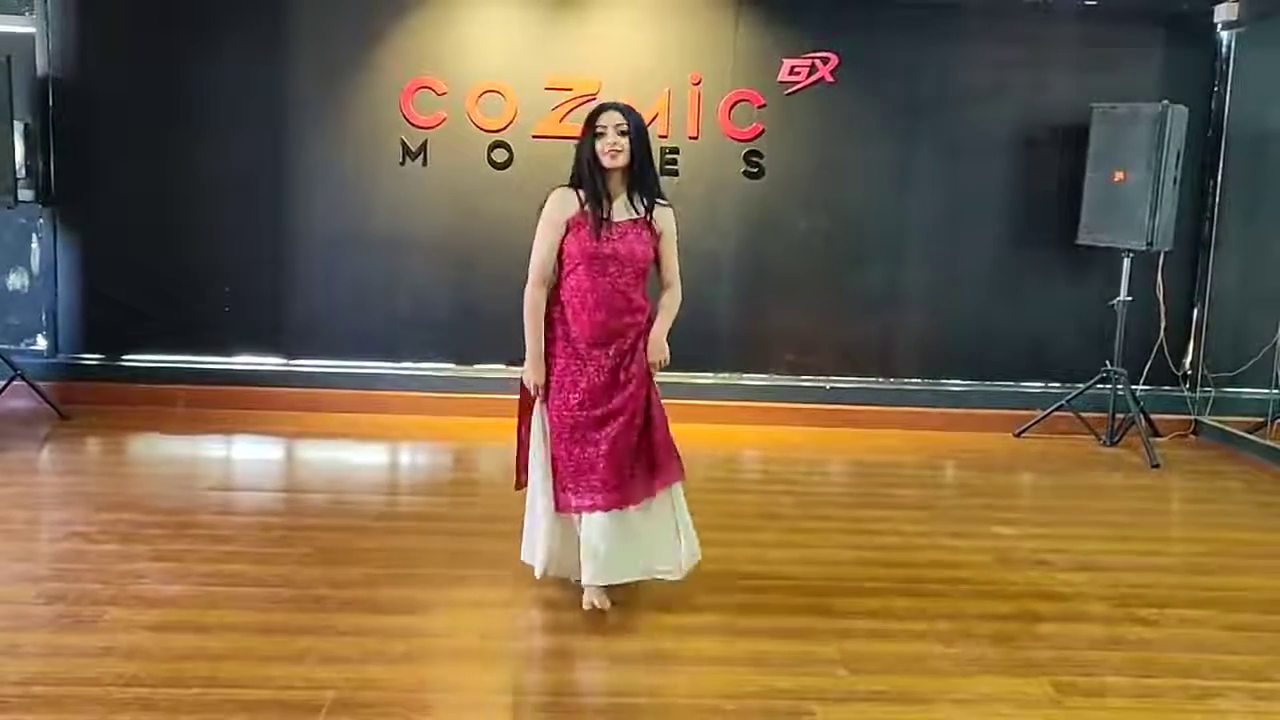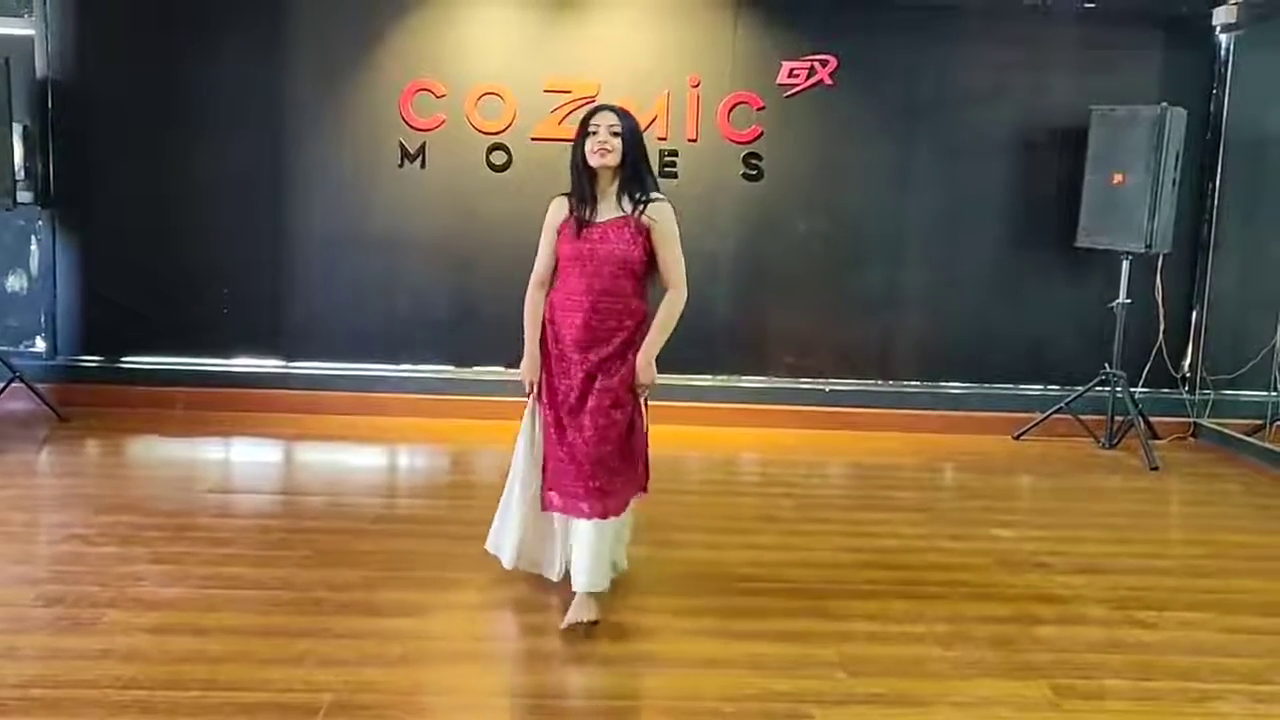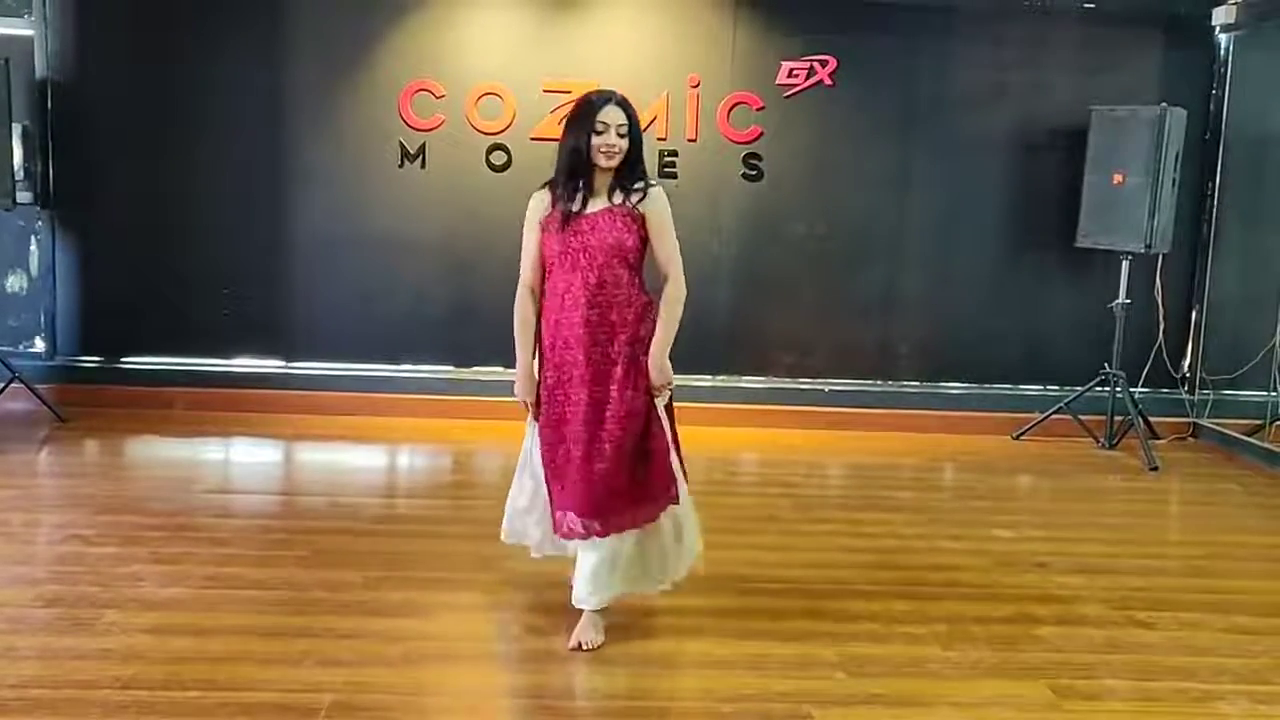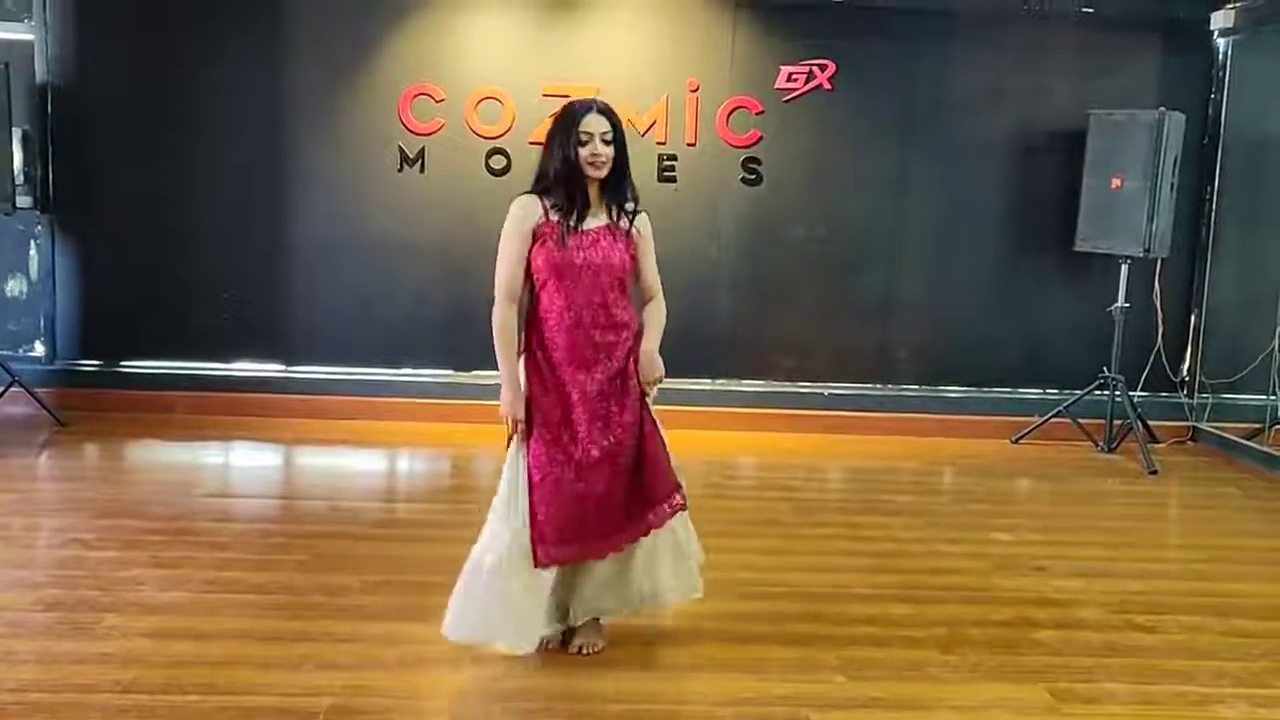
dt=0.5s
person 1, frame 1
left shoulder: (658, 213)
right shoulder: (565, 202)
left elbow: (671, 286)
right elbow: (537, 281)
left wrist: (659, 334)
right wrist: (534, 355)
left hip: (628, 354)
right hip: (568, 351)
left knee: (617, 461)
right knee: (569, 458)
left ankle: (604, 570)
right ankle: (580, 561)
person 1, frame 2
left shoulder: (652, 210)
right shoulder: (562, 209)
left elbow: (677, 289)
right elbow: (538, 285)
left wrist: (648, 353)
right wrist: (530, 351)
left hip: (618, 355)
right hip: (562, 354)
left knee: (603, 465)
right knee: (565, 460)
left ankle: (589, 586)
right ankle: (589, 564)
person 1, frame 3
left shoulder: (646, 200)
right shoulder: (546, 203)
left elbow: (675, 280)
right elbow: (528, 289)
left wrist: (660, 351)
right wrist: (525, 365)
left hip: (625, 359)
right hip: (563, 358)
left knee: (612, 475)
right knee: (564, 468)
left ankle: (593, 602)
right ankle: (584, 566)
person 1, frame 4
left shoulder: (632, 219)
right shoulder: (530, 212)
left elbow: (654, 298)
right elbow: (506, 302)
left wrist: (650, 347)
right wrist: (510, 384)
left hip: (617, 379)
right hip: (551, 378)
left knee: (609, 496)
right knee: (546, 499)
left ankle: (587, 612)
right ankle: (541, 615)
